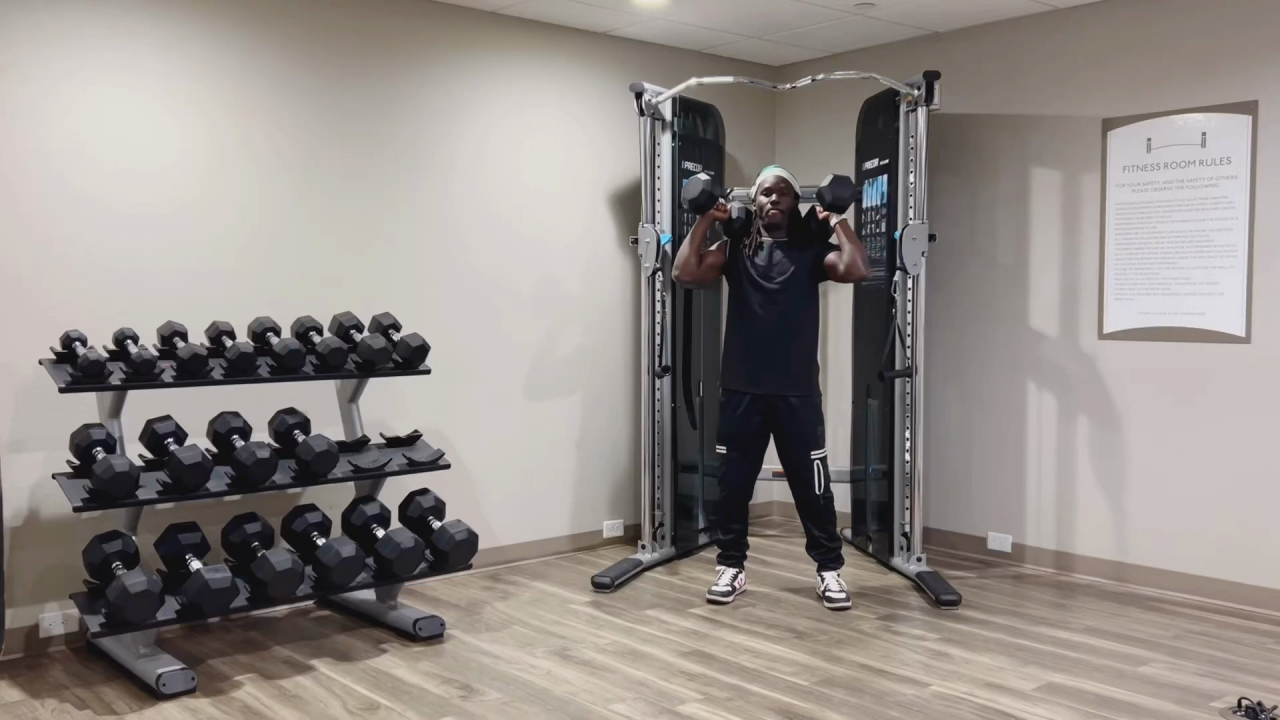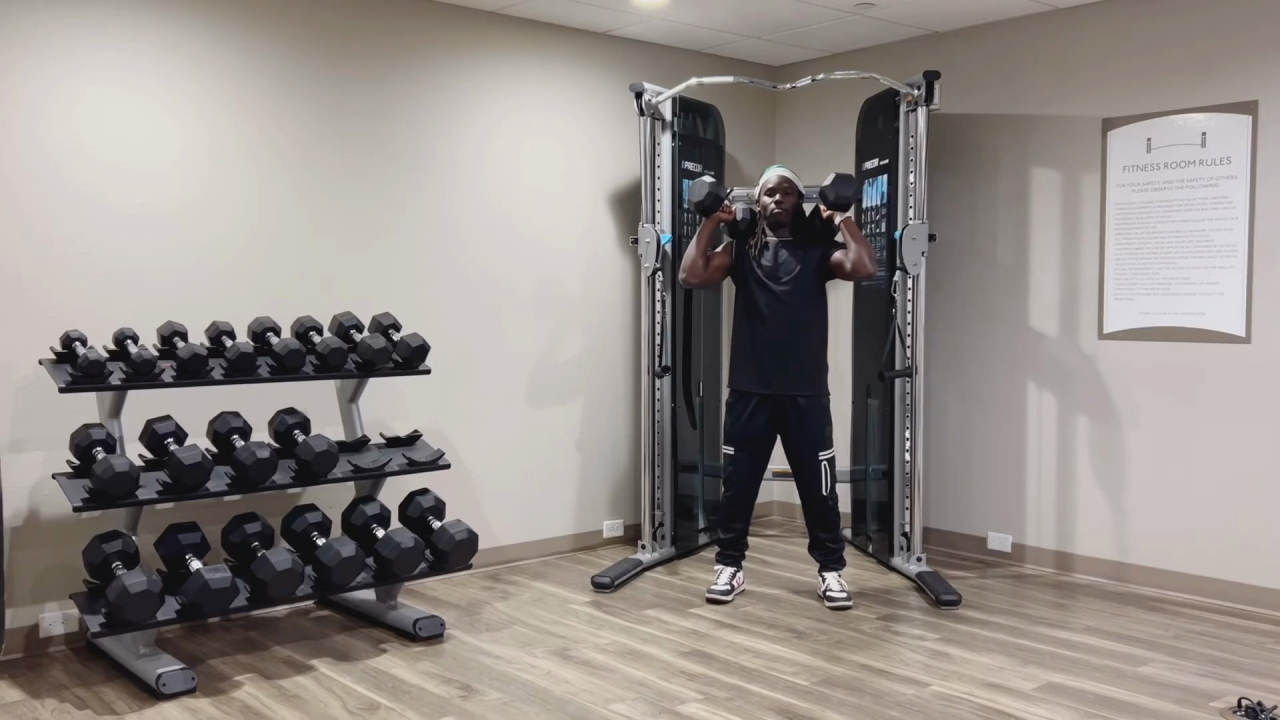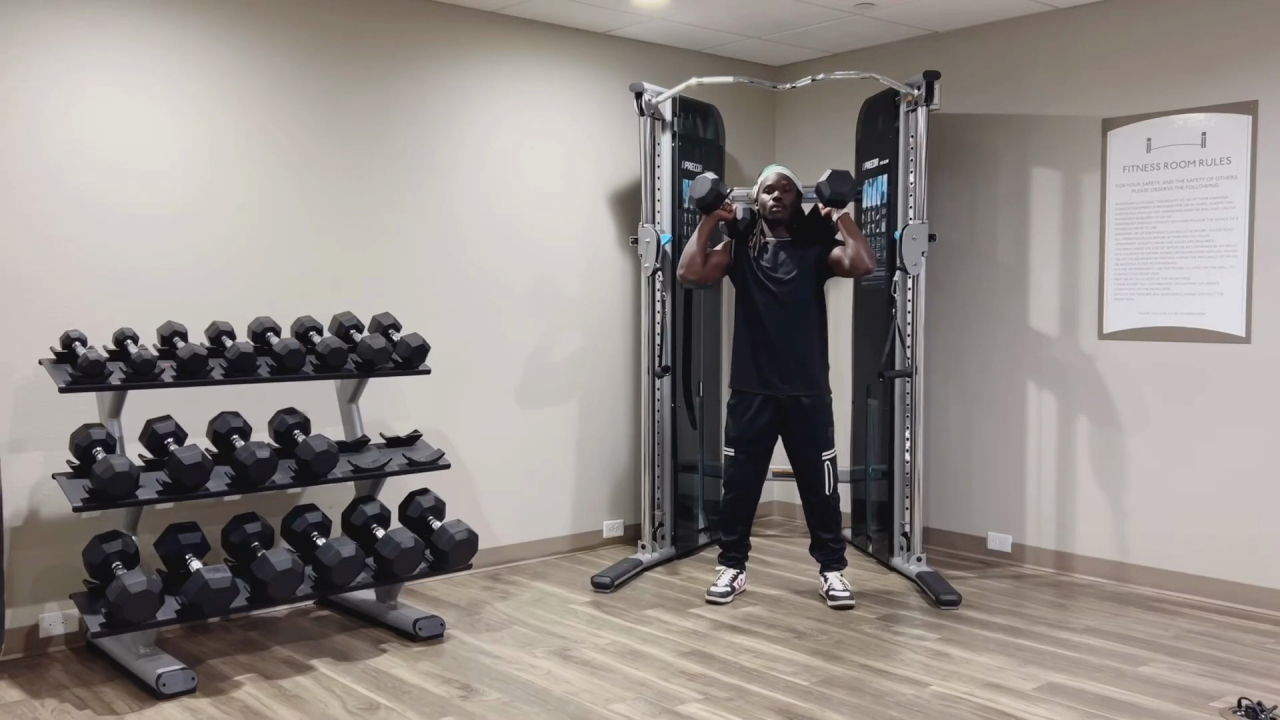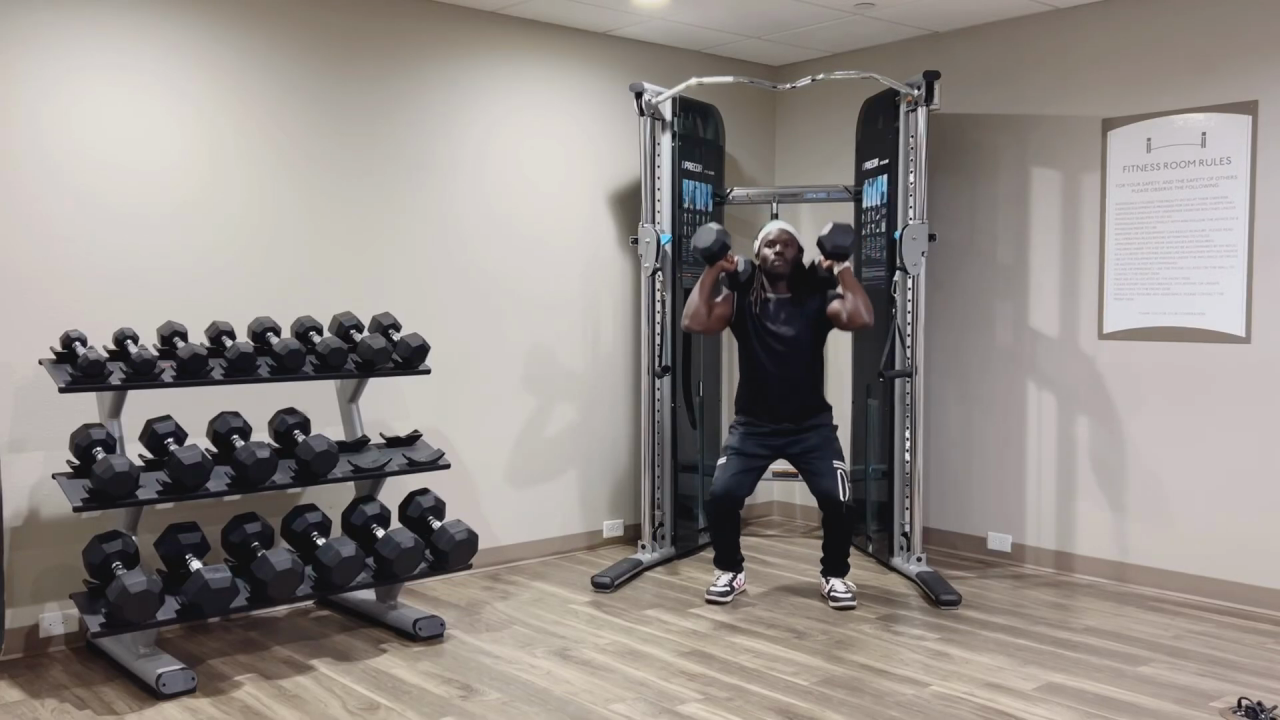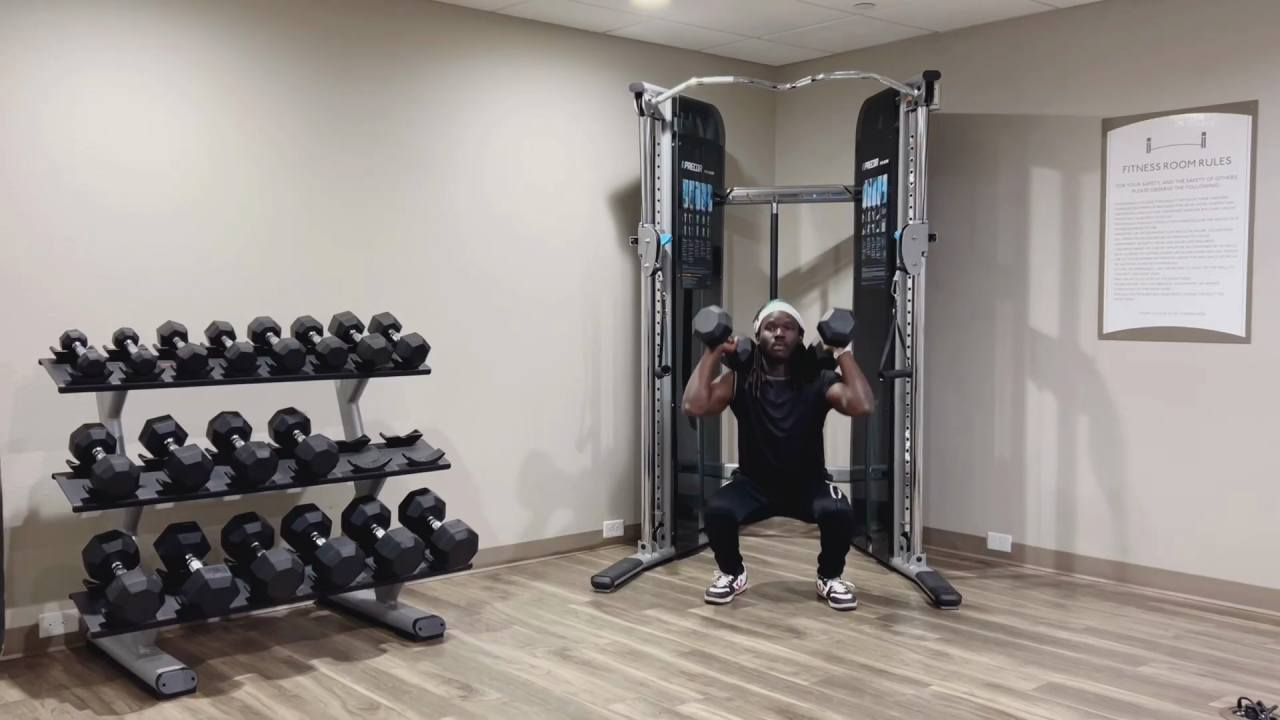
dt=1s
person 1, frame 1
left shoulder: (813, 249)
right shoulder: (735, 249)
left elbow: (856, 270)
right elbow: (685, 272)
left wrist: (838, 222)
right wrist: (706, 221)
left hip: (798, 390)
right hip: (742, 388)
left knee: (812, 484)
right knee: (734, 482)
left ankle: (829, 570)
right ankle: (731, 566)
person 1, frame 2
left shoulder: (819, 248)
right shoulder: (740, 249)
left elbow: (863, 268)
right elbow: (692, 275)
left wrist: (842, 220)
right wrist: (710, 223)
left hip: (806, 390)
right hip: (749, 388)
left knee: (818, 485)
right knee: (738, 481)
left ankle: (830, 569)
right ankle: (729, 566)
person 1, frame 3
left shoulder: (817, 247)
right shoulder: (739, 248)
left elbow: (862, 264)
right elbow: (690, 272)
left wrist: (840, 216)
right wrist: (709, 221)
left hip: (807, 390)
right hip: (751, 390)
left knee: (820, 484)
right knee: (740, 483)
left ankle: (832, 570)
right ankle: (731, 567)
person 1, frame 4
left shoulder: (819, 300)
right shoulder: (740, 300)
left elbow: (862, 319)
right elbow: (693, 323)
left wrist: (843, 270)
right wrist: (712, 271)
left hip: (811, 426)
right hip: (752, 425)
left knee: (837, 498)
right knee: (722, 495)
left ankle: (835, 575)
right ankle: (729, 571)
person 1, frame 5
left shoulder: (817, 381)
right shoulder: (740, 380)
left elbow: (863, 406)
right elbow: (694, 405)
left wrist: (843, 353)
right wrist: (713, 353)
left hip: (808, 484)
right hip: (753, 482)
left knee: (836, 512)
right knee: (718, 511)
left ankle: (830, 577)
right ankle: (731, 573)
